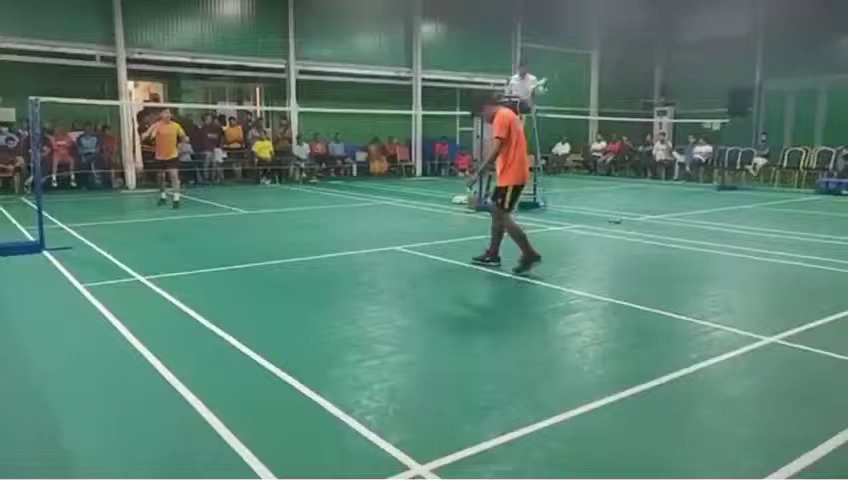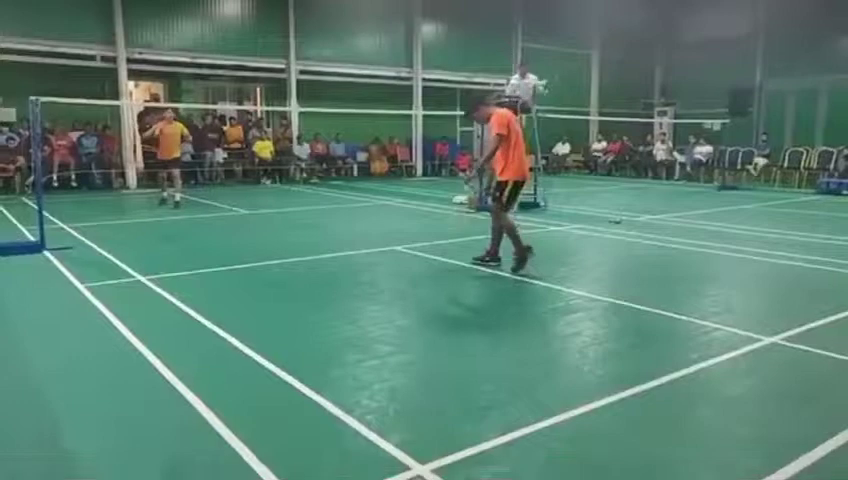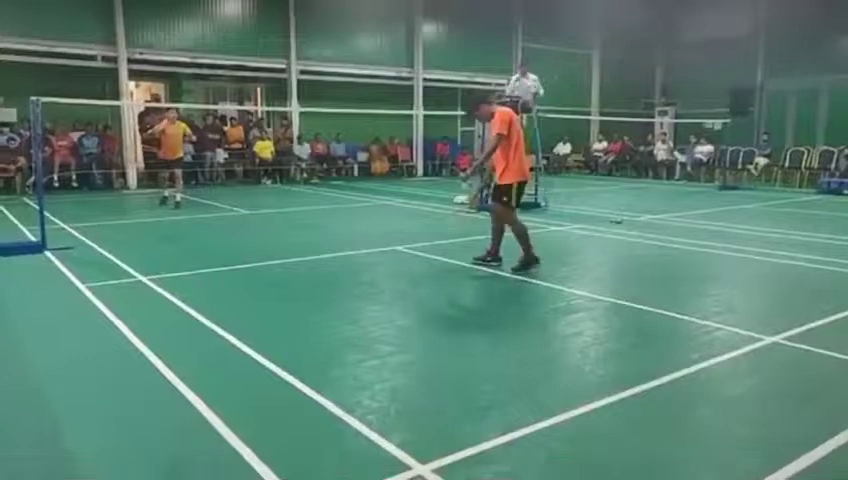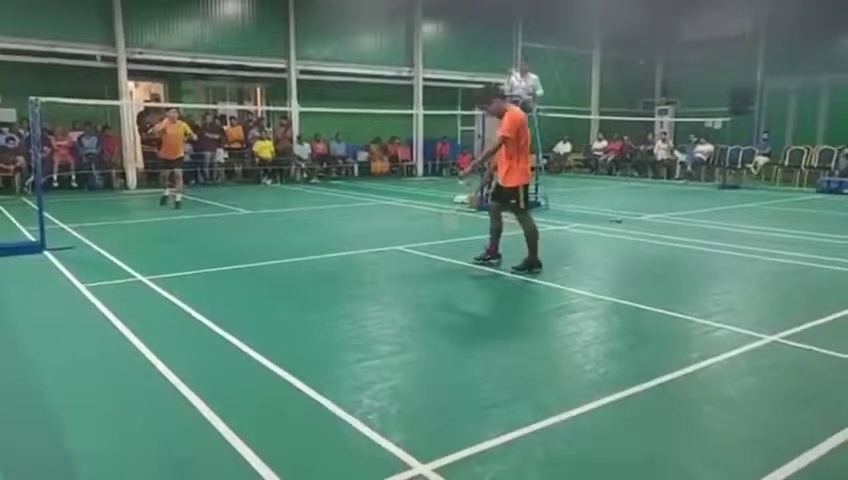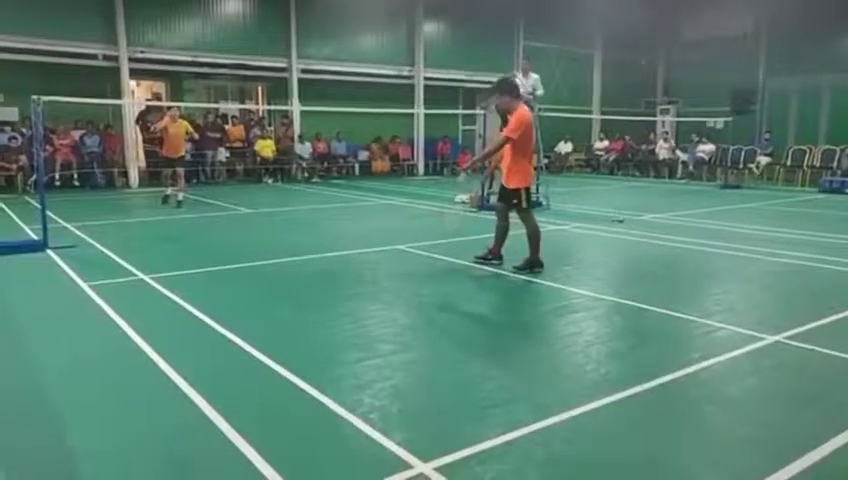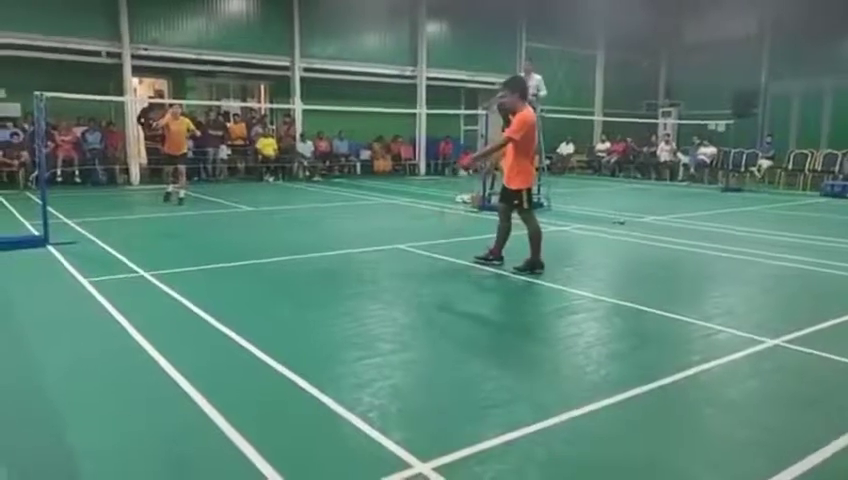
dt=0.2s
person 1, frame 1
left shoulder: (501, 117)
right shoulder: (508, 116)
left elbow: (496, 150)
left wrist: (478, 173)
left hip: (512, 175)
right hip: (510, 173)
left knee: (503, 215)
right knee: (496, 211)
left ankle: (529, 254)
right ankle: (493, 254)
person 1, frame 2
left shoulder: (500, 115)
right shoulder: (501, 117)
left elbow: (494, 146)
left wrist: (477, 169)
right wrist: (488, 170)
left hip: (513, 173)
right hip: (507, 172)
left knee: (499, 211)
right knee: (496, 211)
left ankle: (521, 249)
right ankle: (493, 254)
person 1, frame 3
left shoulder: (501, 114)
right shoulder: (499, 118)
left elbow: (494, 146)
left wrist: (475, 166)
right wrist: (489, 172)
left hip: (513, 174)
right hip: (504, 174)
left knee: (508, 215)
right knee: (495, 210)
left ankle: (530, 256)
right ankle: (493, 254)
person 1, frame 4
left shoulder: (513, 115)
right shoulder: (508, 116)
left elbow: (496, 146)
left wrist: (473, 165)
right wrist: (490, 171)
left hip: (516, 176)
right hip: (505, 175)
left knee: (523, 216)
right knee: (494, 209)
left ankle: (533, 261)
right ankle: (493, 253)
person 1, frame 5
left shoulder: (521, 115)
right shoulder: (516, 115)
left elbow: (498, 145)
left wrist: (474, 162)
right wrist: (494, 166)
left hip: (519, 177)
right hip: (509, 175)
left knee: (526, 216)
right knee: (501, 212)
left ankle: (535, 261)
right ankle: (495, 253)
person 1, frame 6
left shoulder: (524, 117)
right shoulder: (520, 115)
left elbow: (501, 143)
left wrist: (475, 157)
right wrist: (493, 162)
left hip: (521, 177)
right hip: (511, 176)
left knee: (527, 217)
right knee: (503, 212)
left ankle: (536, 261)
right ankle: (496, 254)
